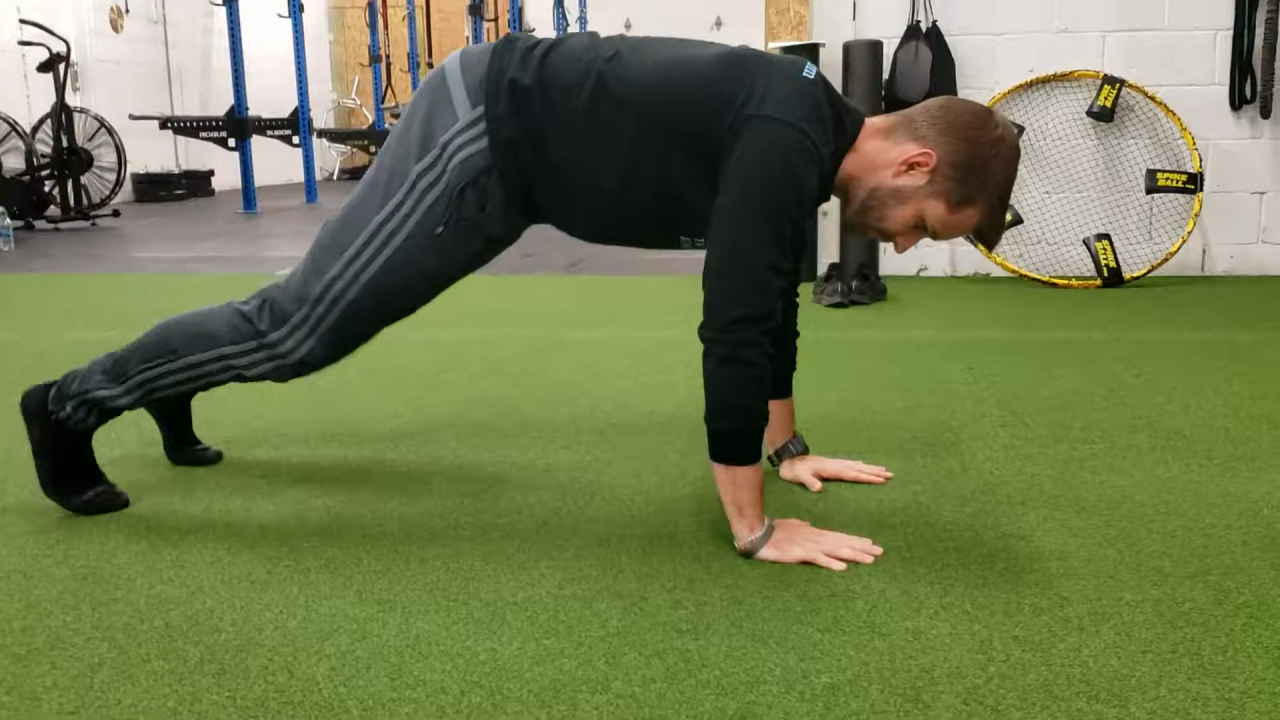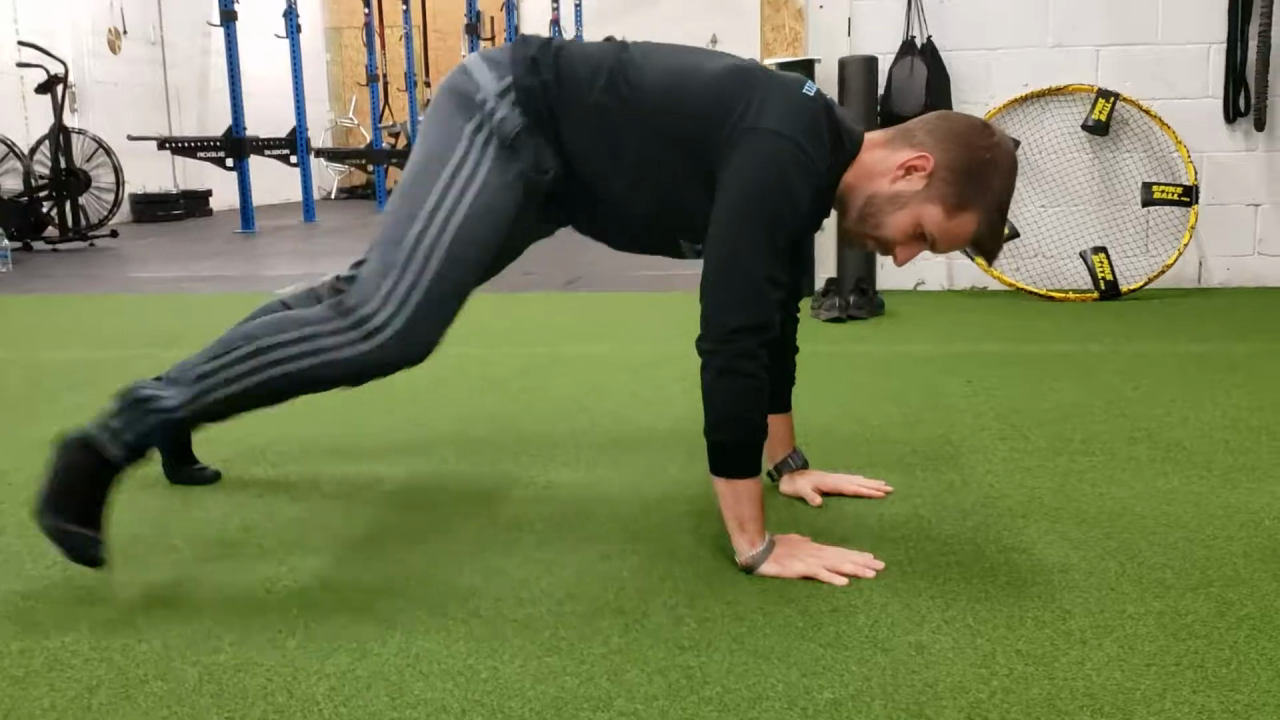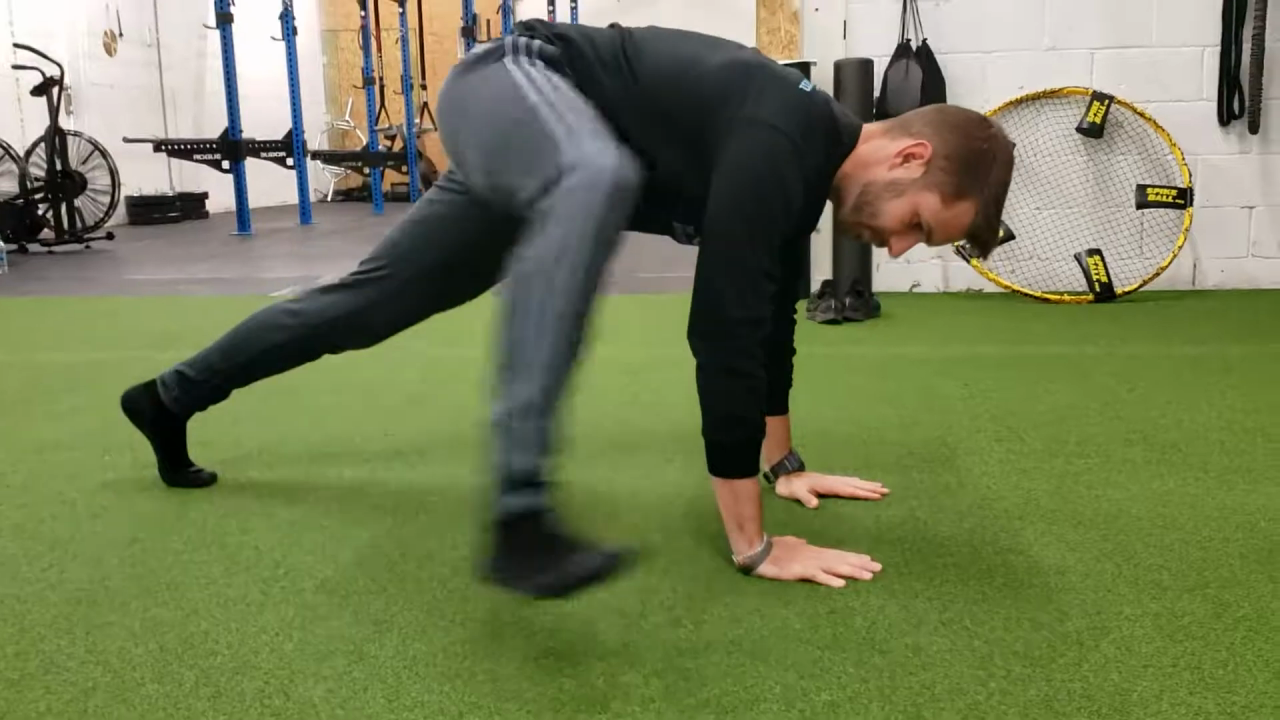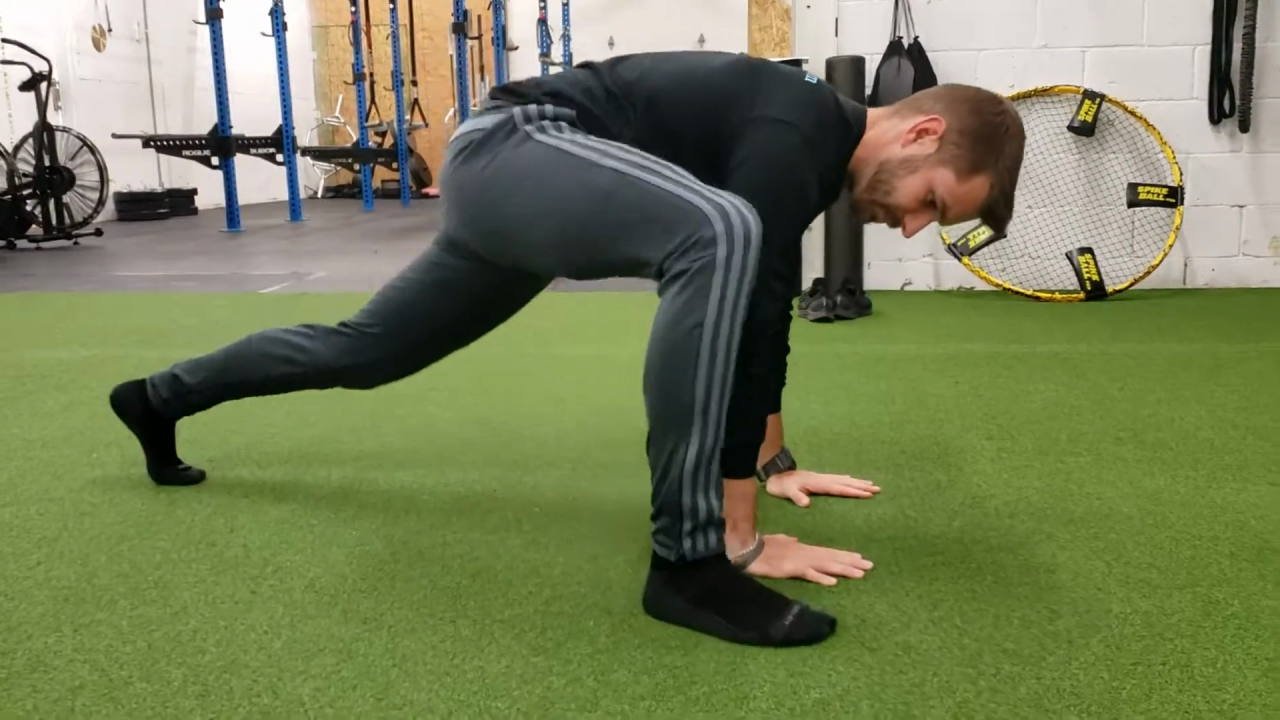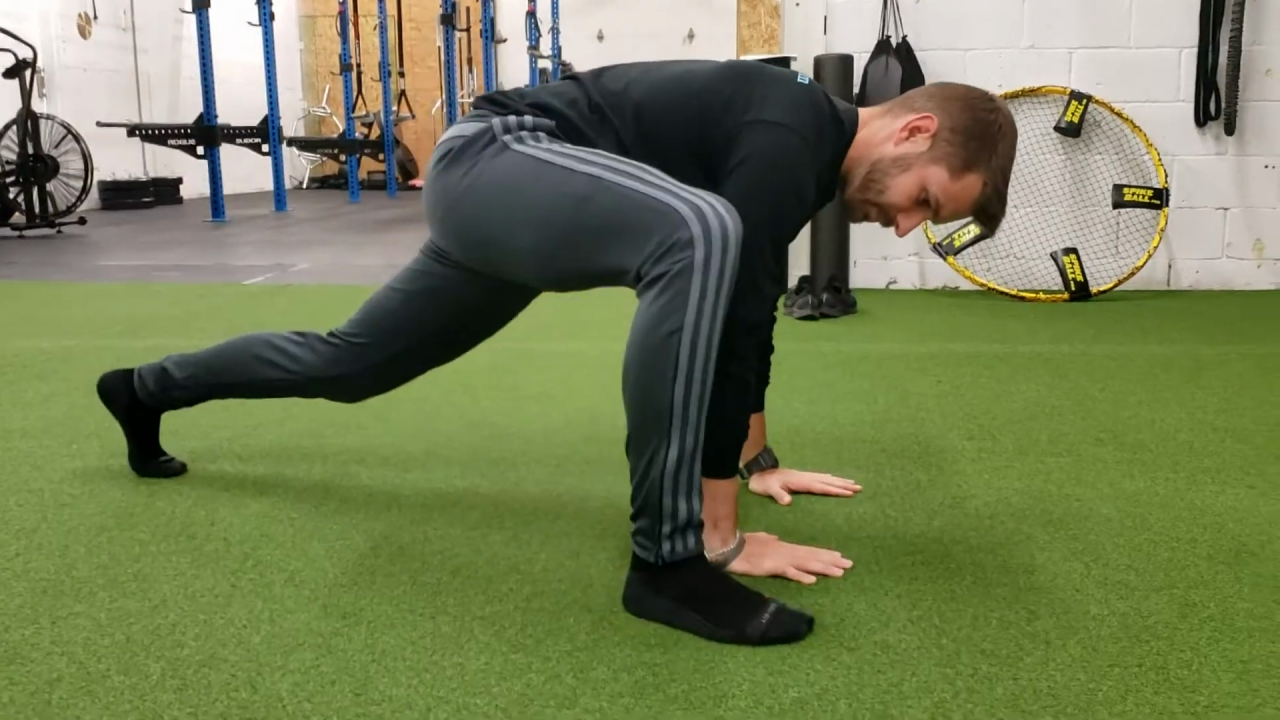
dt=0.2s
person 1, frame 1
left shoulder: (805, 136)
right shoulder: (790, 143)
left elbow: (769, 302)
right elbow: (734, 321)
left wrist: (786, 446)
right wrist: (754, 527)
left hip: (508, 154)
right hip: (482, 132)
left knee: (335, 307)
right knee: (304, 324)
left ankle: (169, 394)
right ankle: (69, 406)
person 1, frame 2
left shoulder: (807, 161)
right shoulder: (786, 154)
left elbow: (772, 313)
right elbow: (732, 334)
left wrist: (787, 461)
right wrist: (753, 540)
left hip: (531, 150)
right hip: (507, 114)
left knee: (366, 302)
right knee: (385, 326)
left ankle: (169, 407)
right ankle: (118, 436)
person 1, frame 3
left shoulder: (806, 158)
right shoulder: (780, 147)
left elbow: (769, 312)
right elbow: (725, 330)
left wrist: (783, 461)
right wrist: (750, 543)
left hip: (539, 143)
left knee: (375, 296)
right knee: (599, 182)
left ankle: (170, 398)
right ankle: (520, 511)
person 1, frame 4
left shoulder: (811, 143)
right shoulder: (794, 138)
left elbow: (761, 308)
right elbow: (741, 320)
left wrist: (770, 461)
right wrist: (740, 539)
left hip: (521, 181)
right hip: (510, 147)
left knee: (364, 347)
right knee: (722, 234)
left ankle: (158, 398)
right ankle: (689, 560)
person 1, frame 5
left shoulder: (799, 134)
right shoulder: (789, 138)
left elbow: (749, 308)
right elbow: (728, 325)
left wrist: (759, 460)
right wrist: (722, 538)
left hip: (500, 196)
right hip: (492, 159)
left knee: (349, 361)
right knee: (704, 233)
left ankle: (145, 391)
right ankle: (667, 559)
